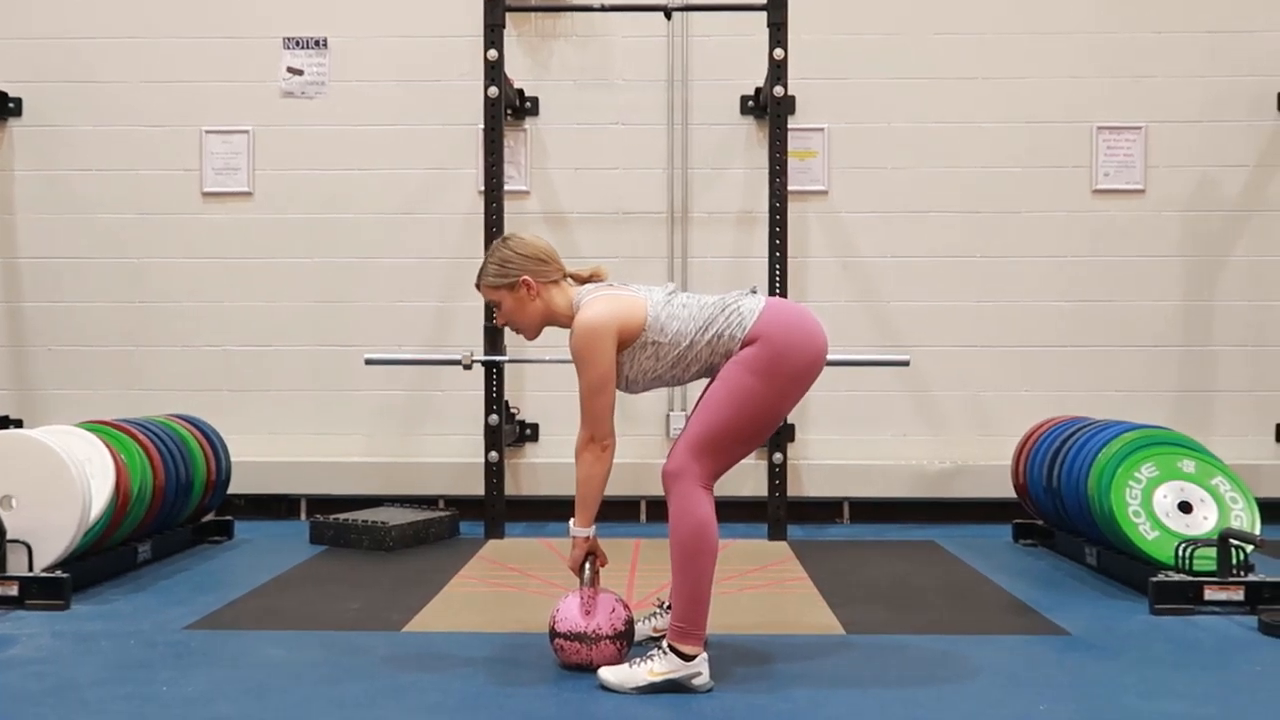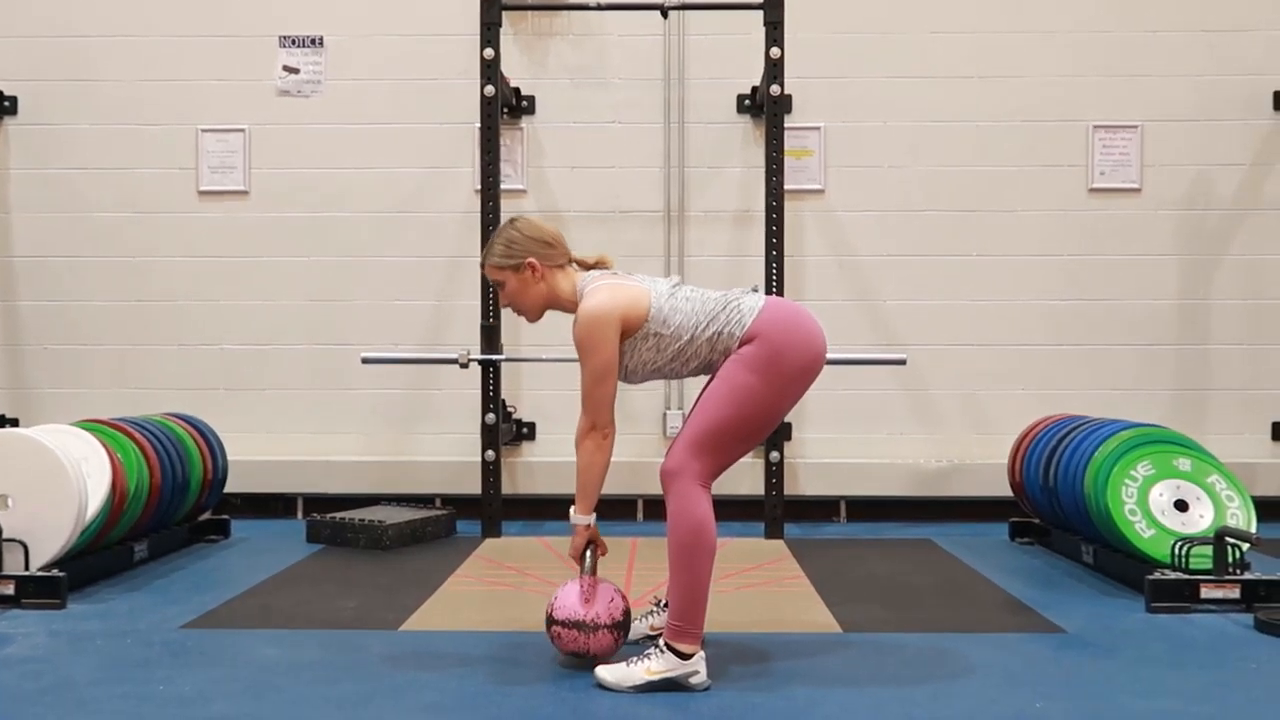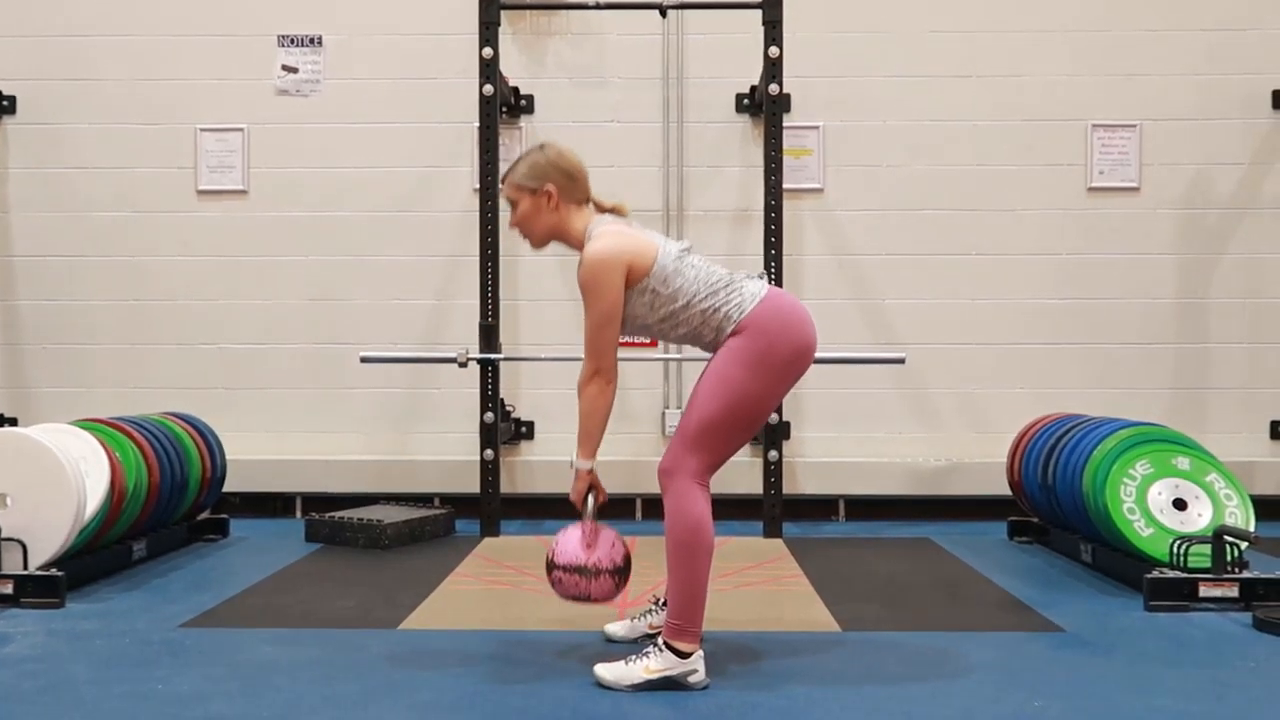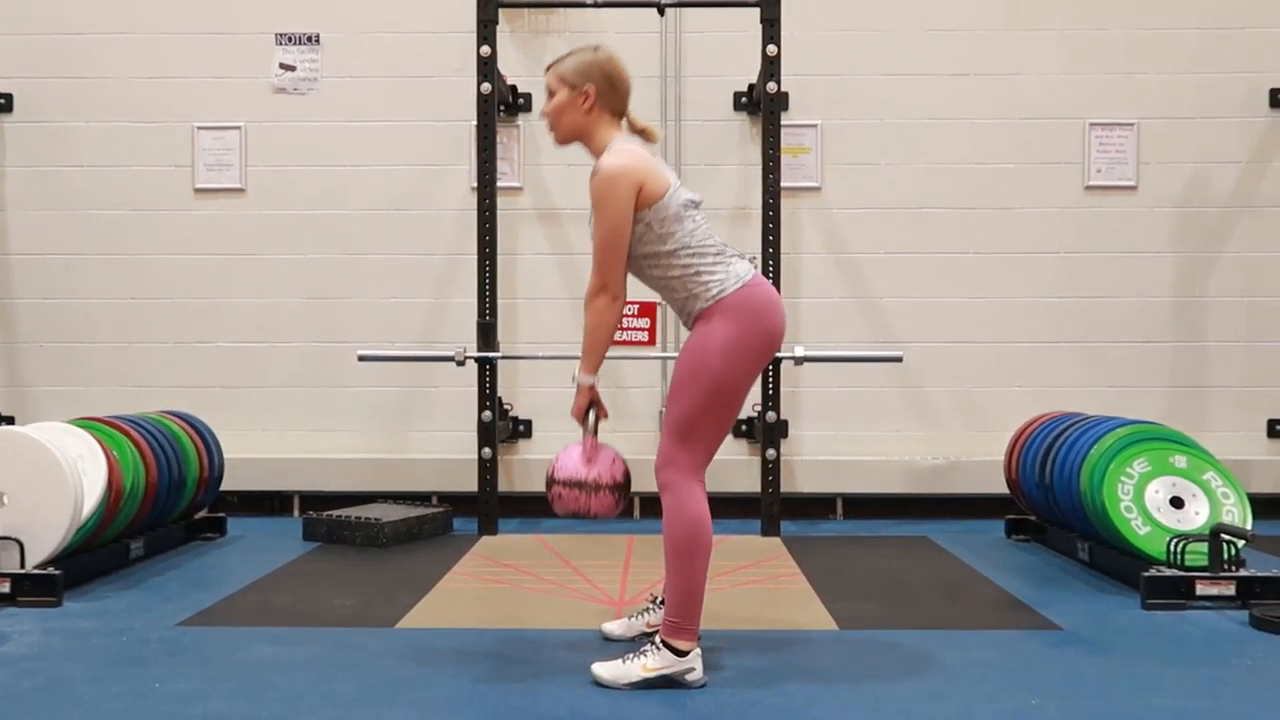
dt=0.2s
person 1, frame 1
left shoulder: (591, 322)
right shoulder: (594, 304)
left elbow: (597, 443)
right elbow: (595, 439)
left wrist: (581, 530)
right wrist: (585, 526)
left hip: (780, 342)
right hip: (776, 337)
left knee: (686, 476)
right knee: (686, 474)
left ankle: (685, 655)
right ankle: (682, 608)
person 1, frame 2
left shoulder: (595, 310)
right shoulder: (598, 291)
left elbow: (597, 430)
right elbow: (594, 427)
left wrist: (582, 519)
right wrist: (585, 515)
left hip: (780, 342)
right hip: (777, 337)
left knee: (684, 475)
right knee: (685, 472)
left ankle: (682, 653)
right ankle: (678, 610)
person 1, frame 3
left shoulder: (601, 254)
right shoulder: (606, 237)
left elbow: (599, 376)
right elbow: (599, 372)
left wrist: (583, 465)
right wrist: (587, 463)
left hip: (770, 334)
right hip: (769, 327)
left knee: (682, 474)
right knee: (682, 470)
left ankle: (681, 652)
right ankle: (676, 610)
person 1, frame 4
left shoulder: (615, 168)
right shoulder: (624, 158)
left elbow: (605, 291)
right elbow: (609, 287)
left wrist: (585, 380)
right wrist: (590, 378)
left hip: (736, 315)
right hip: (739, 310)
left knee: (677, 472)
right knee: (680, 466)
left ankle: (678, 649)
right ankle: (673, 606)
